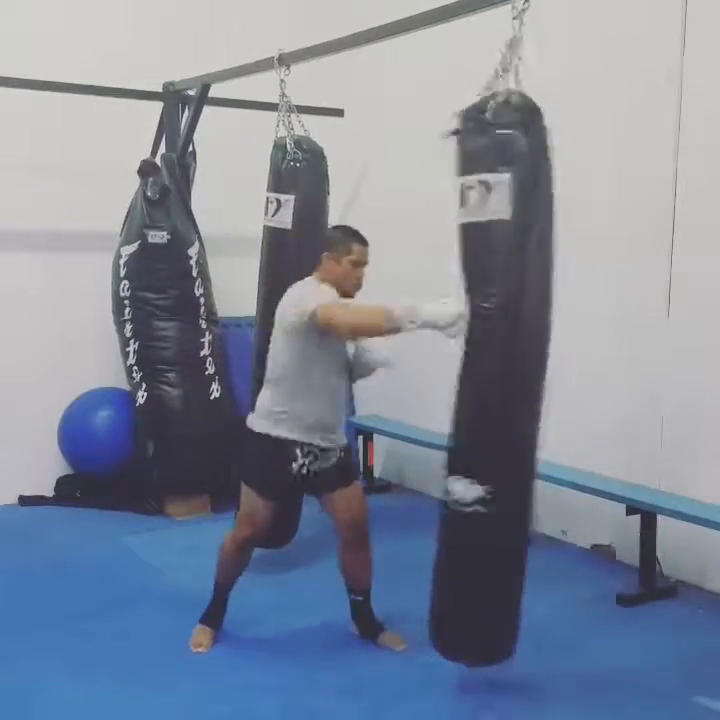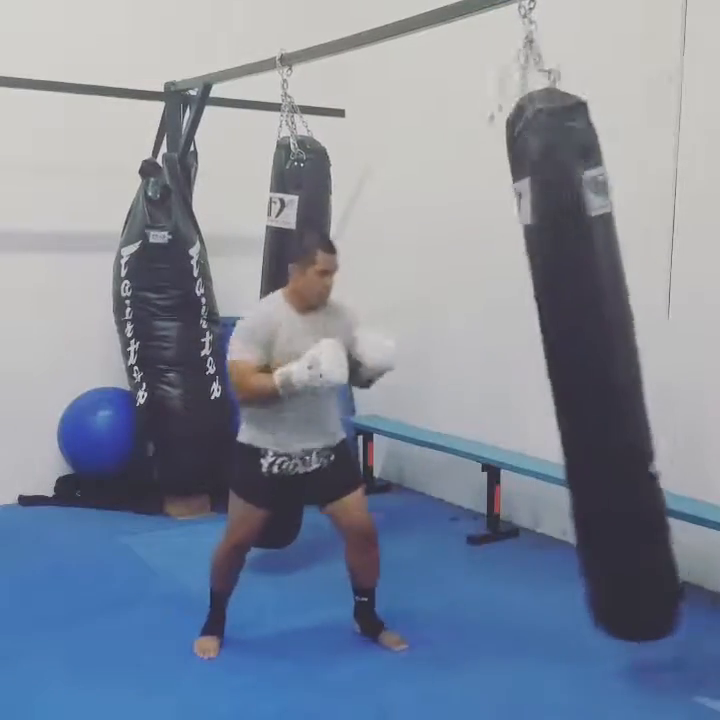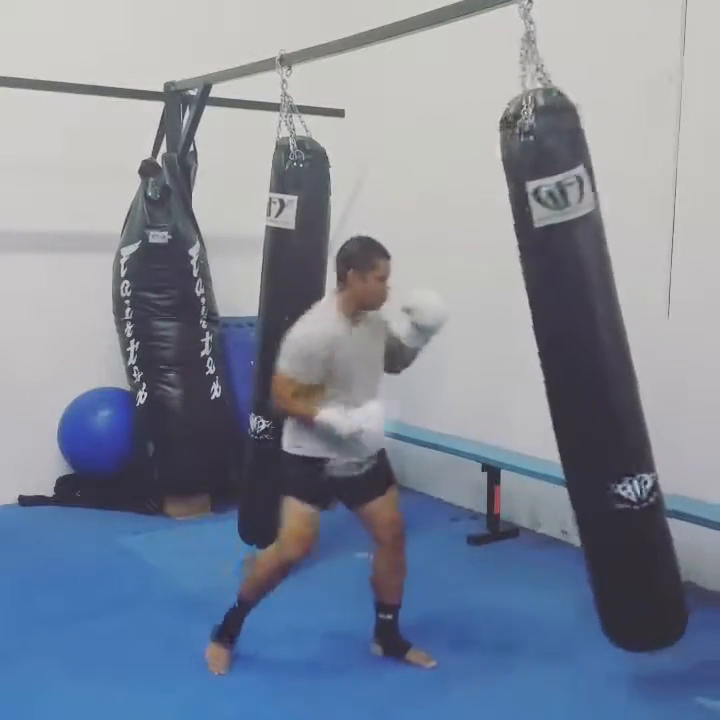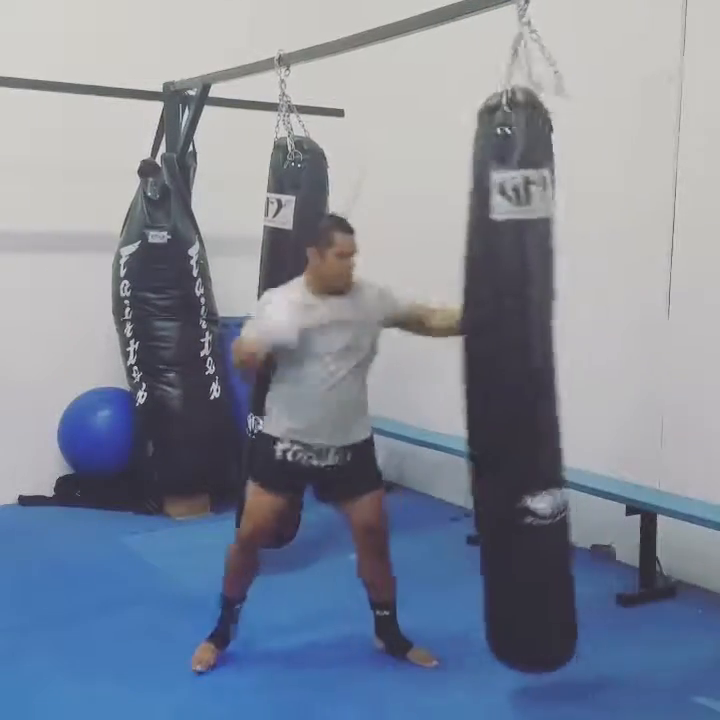
dt=0.5s
person 1, frame 1
left shoulder: (345, 306)
right shoulder: (306, 295)
right elbow: (348, 322)
left wrist: (363, 361)
right wrist: (421, 314)
left hip: (327, 441)
right hip: (278, 439)
left knee: (355, 527)
right knee: (249, 534)
left ankle: (365, 618)
right ankle: (214, 614)
person 1, frame 2
left shoulder: (339, 316)
right shoulder: (259, 320)
left elbow: (361, 378)
right elbow: (245, 390)
left wrist: (374, 364)
right wrist: (295, 375)
left hip: (327, 447)
right hip: (266, 450)
left knee: (362, 530)
right knee: (238, 541)
left ankle: (367, 618)
right ankle: (214, 622)
person 1, frame 3
left shoulder: (372, 319)
right shoulder: (315, 332)
left elbow: (393, 362)
right elbow: (285, 399)
left wrist: (417, 335)
right wrist: (336, 421)
left hip: (364, 453)
right hip: (315, 456)
left knee: (392, 535)
right knee: (291, 552)
left ankle: (388, 636)
right ankle: (226, 631)
person 1, frame 4
left shoulder: (371, 298)
right shoulder: (278, 301)
left elbow: (424, 320)
right elbow: (242, 358)
right wrist: (268, 336)
left hip: (348, 443)
right hip: (285, 440)
left knee: (373, 535)
right knee: (252, 534)
left ankle: (390, 632)
right ankle: (221, 632)
